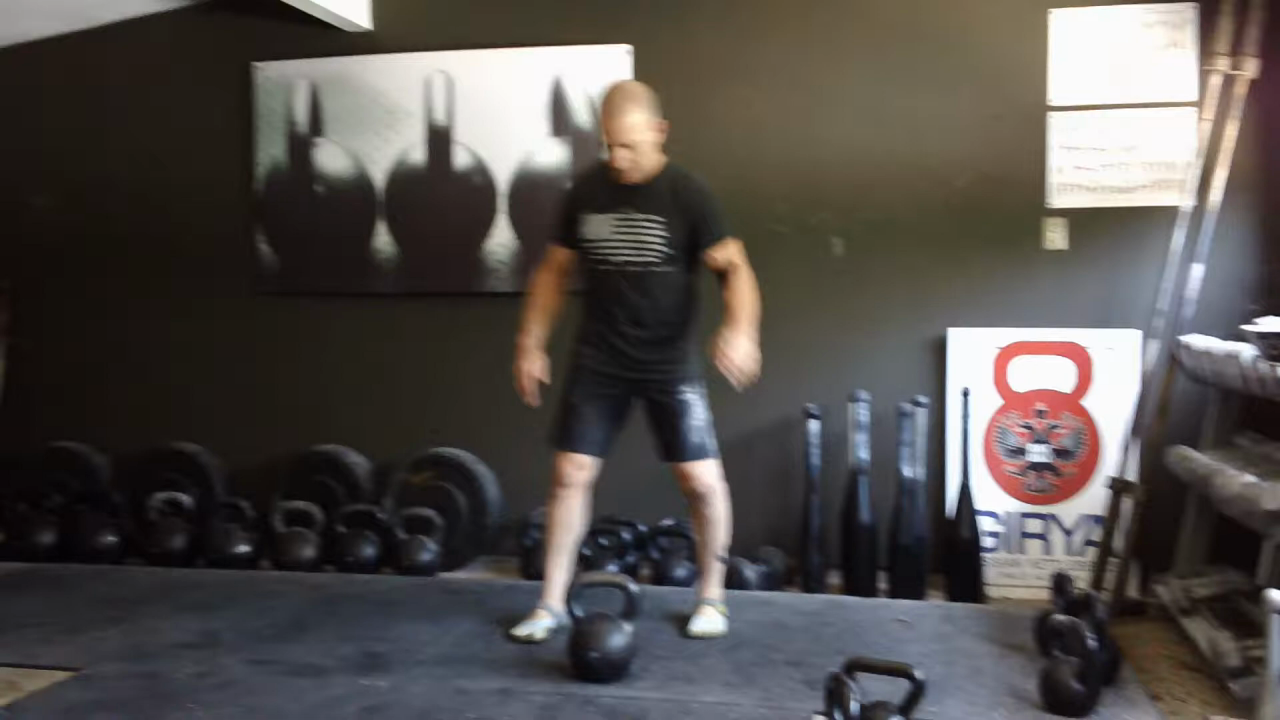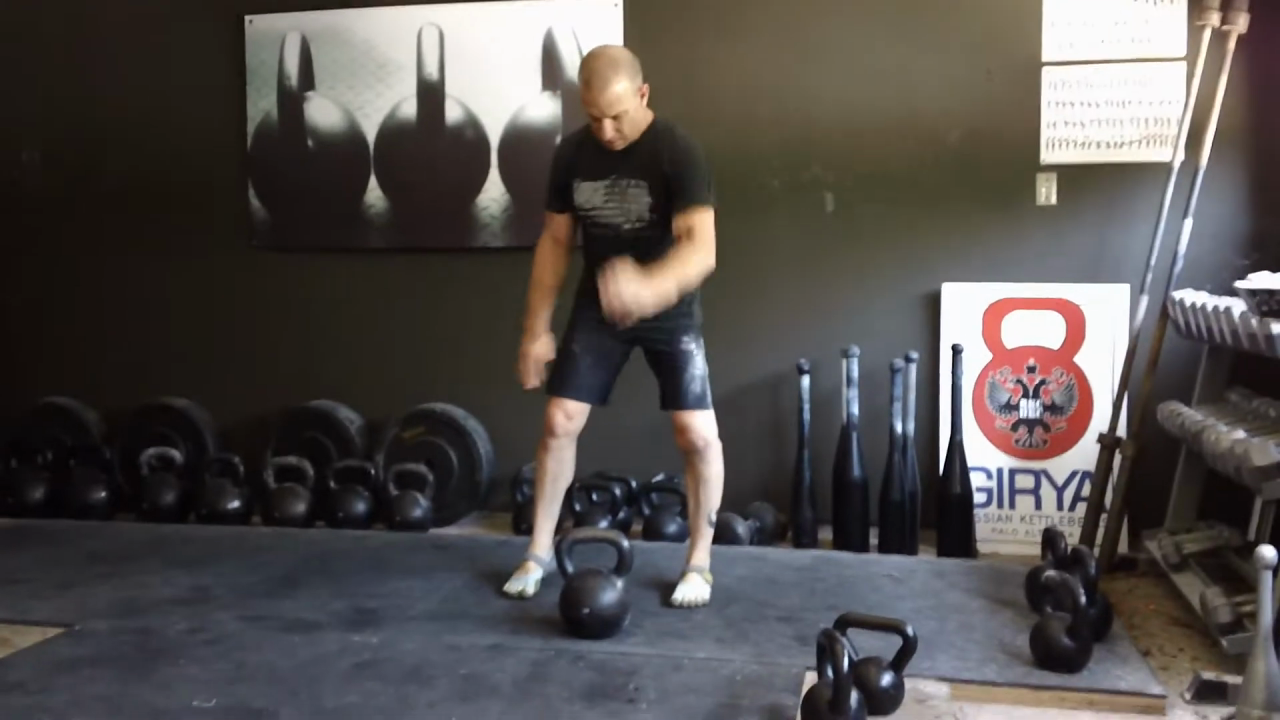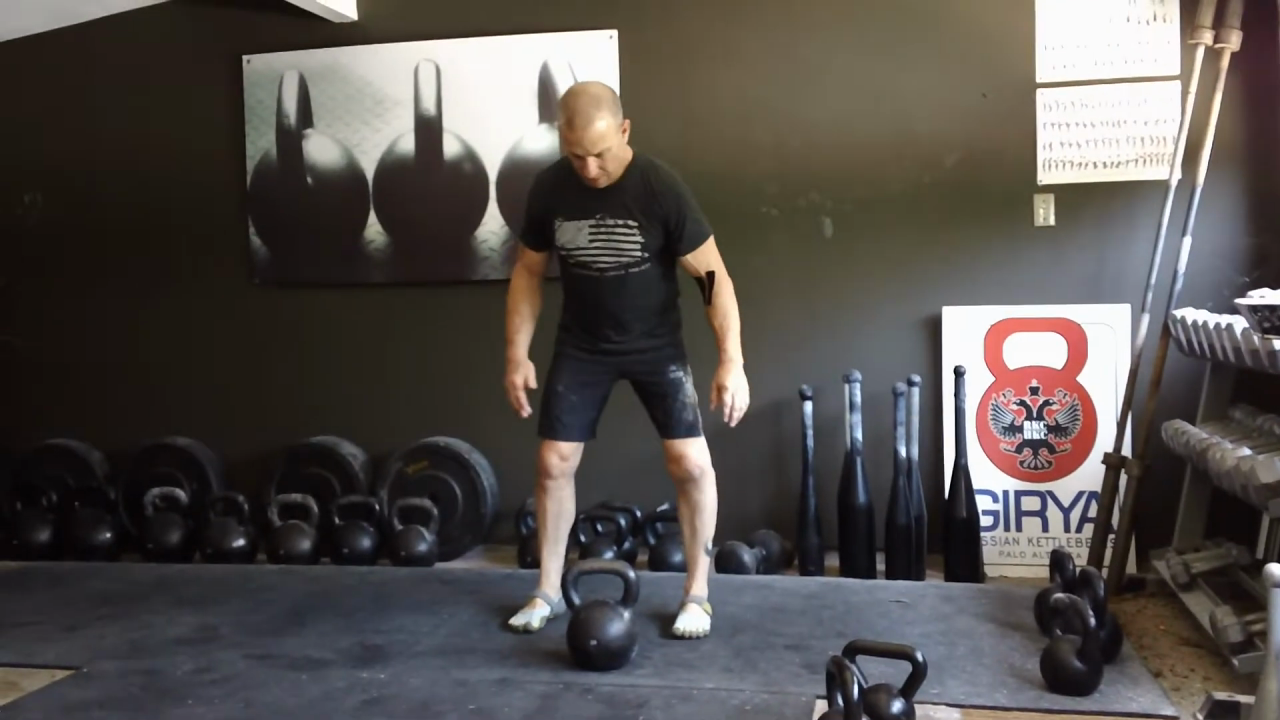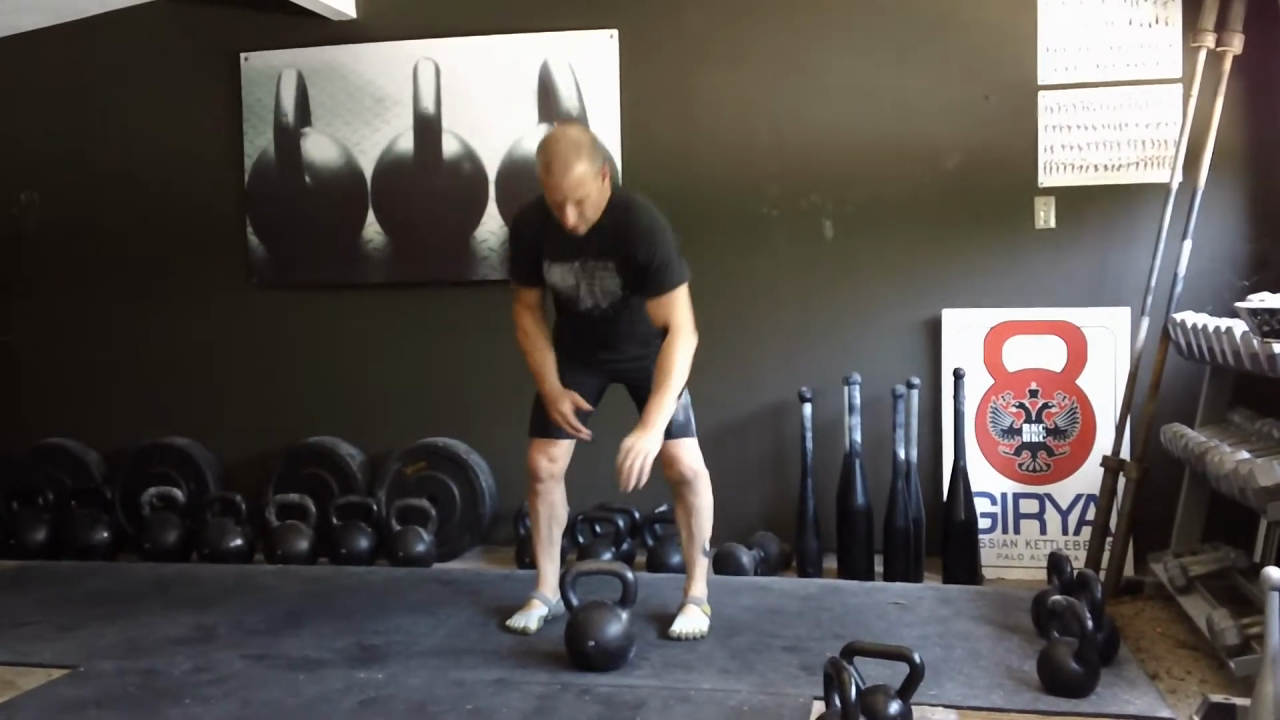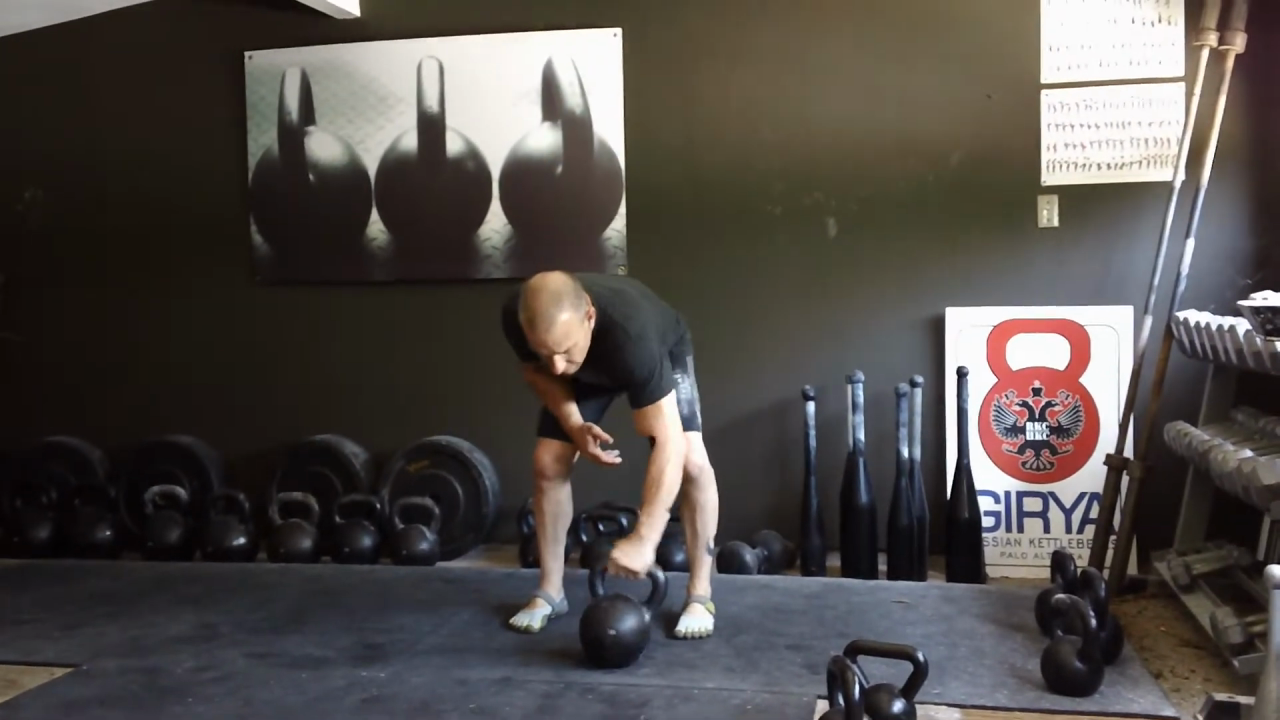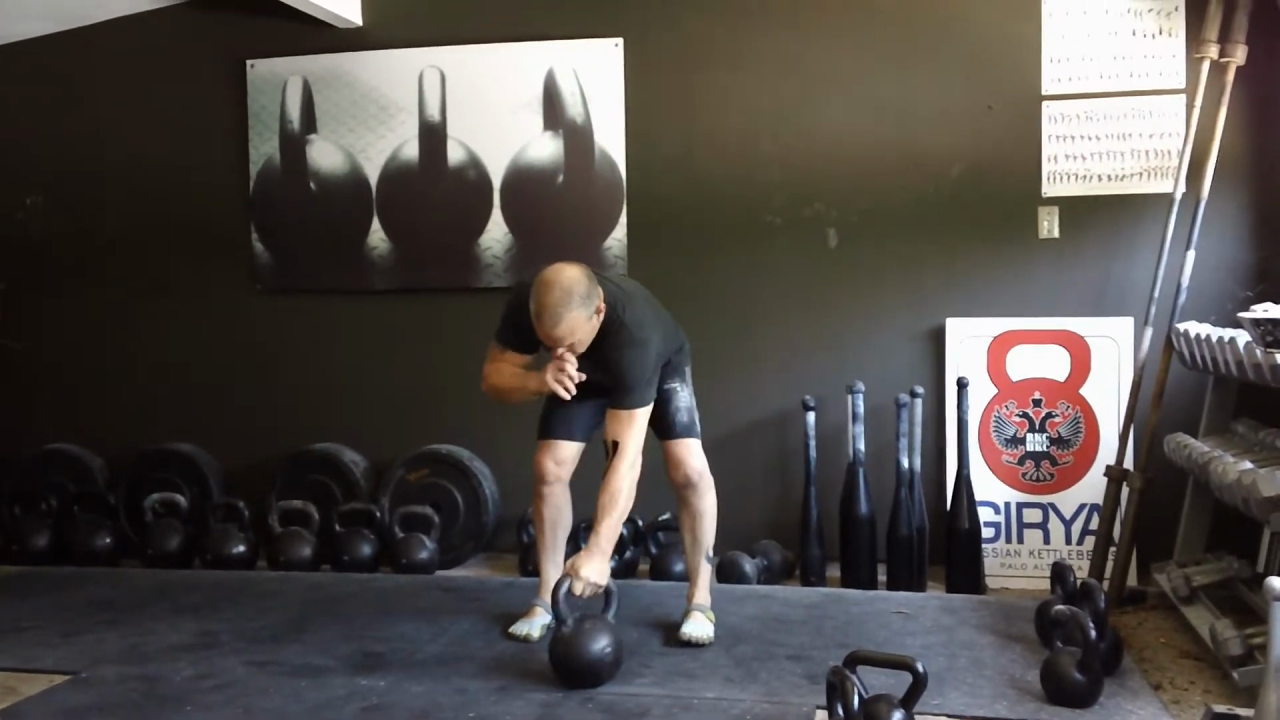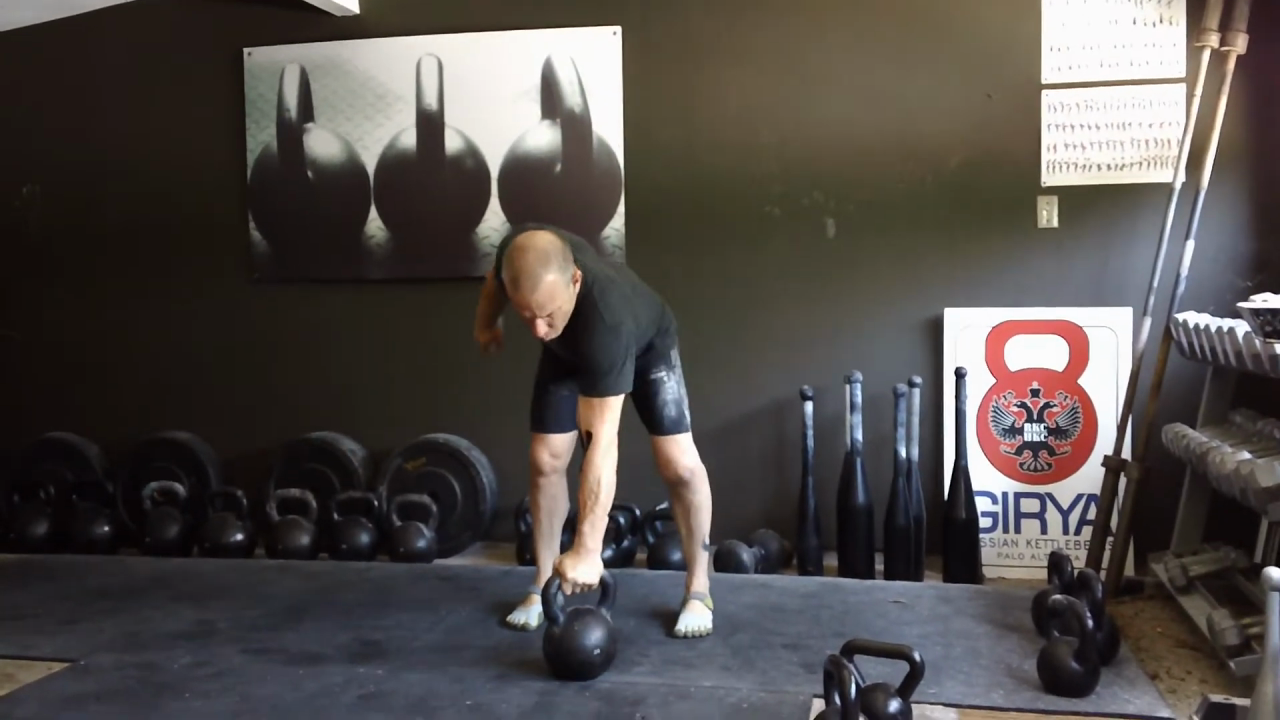
dt=0.7s
person 1, frame 1
left shoulder: (688, 195)
right shoulder: (586, 191)
left elbow: (736, 270)
right elbow: (554, 270)
left wrist: (741, 330)
right wrist: (530, 346)
left hip: (671, 362)
right hip: (598, 358)
left knee: (702, 479)
right knee: (569, 475)
left ankle: (711, 595)
right ankle: (552, 602)
person 1, frame 2
left shoulder: (676, 152)
right shoulder: (572, 153)
left elbow: (701, 249)
right elbow: (553, 241)
left wrist: (650, 287)
right wrist: (537, 329)
left hip: (668, 311)
right hip: (596, 311)
left knee: (697, 433)
right knee: (559, 423)
left ankle: (698, 563)
right ankle: (540, 553)
person 1, frame 3
left shoulder: (661, 188)
right shoulder: (549, 188)
left elbow: (712, 276)
right elbow: (528, 272)
left wrist: (732, 361)
right wrist: (516, 354)
left hip: (655, 345)
right hip: (580, 347)
left knee: (690, 463)
right knee: (553, 464)
left ankle: (696, 594)
right ankle: (547, 591)
person 1, frame 4
left shoulder: (641, 225)
right shoulder: (530, 225)
left elbow: (680, 329)
right elbow: (528, 310)
left wrist: (652, 427)
right wrist: (552, 388)
left hip: (645, 349)
right hip: (576, 352)
left knee: (683, 464)
right knee: (543, 464)
left ankle: (696, 596)
right ankle: (546, 592)
person 1, frame 5
left shoulder: (632, 335)
right shoulder: (516, 316)
left elbow: (668, 445)
right elbow: (534, 370)
left wrist: (643, 538)
right wrist: (574, 425)
left hip: (664, 349)
right hip: (586, 372)
left knee: (692, 464)
right knee: (548, 463)
left ankle: (700, 596)
right ankle: (549, 591)
person 1, frame 6
left shoulder: (634, 335)
right shoulder: (525, 304)
left elbow: (626, 454)
right elbow: (494, 376)
left wrist: (598, 551)
right wrist: (540, 380)
left hip: (659, 361)
right hip: (581, 373)
left knee: (689, 470)
right knee: (549, 469)
left ankle: (699, 603)
right ankle: (546, 599)
person 1, frame 7
left shoulder: (607, 319)
right shoulder: (516, 257)
left elbow: (601, 442)
left wrist: (587, 547)
right wrist: (485, 322)
left hip: (645, 342)
right hip: (568, 351)
left knee: (679, 465)
right knee: (546, 461)
left ankle: (698, 591)
right ankle: (543, 585)
